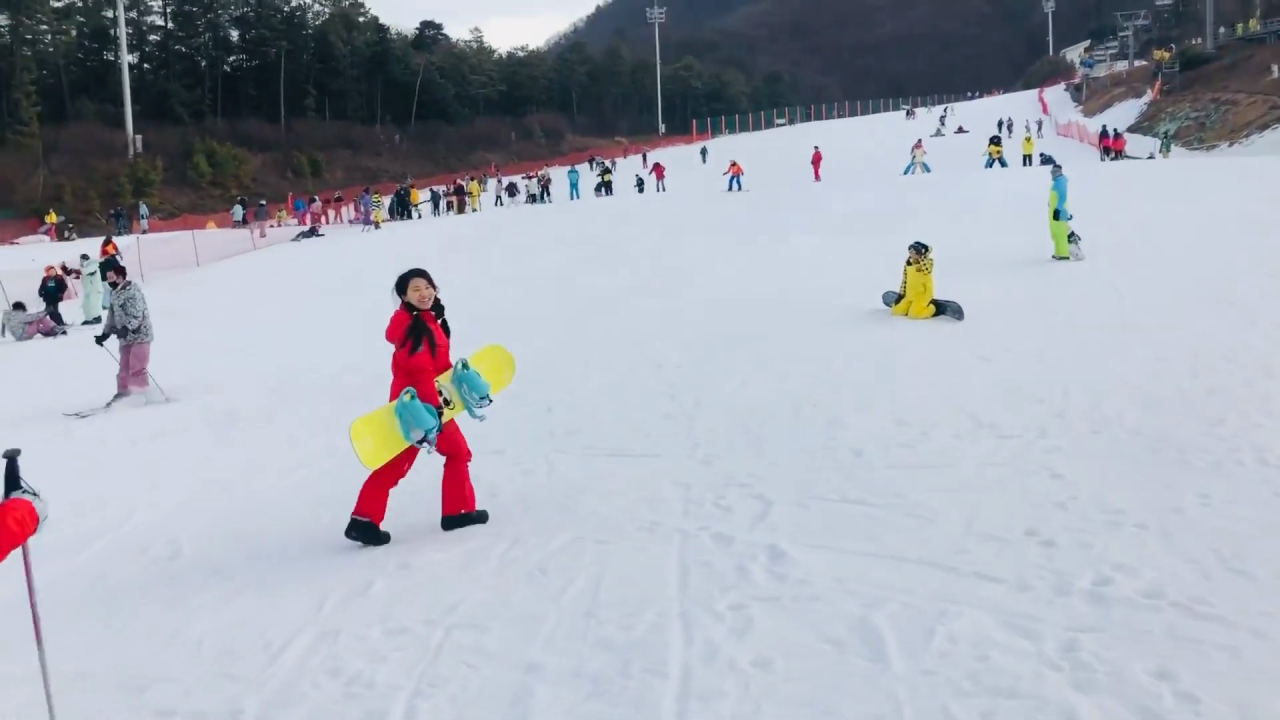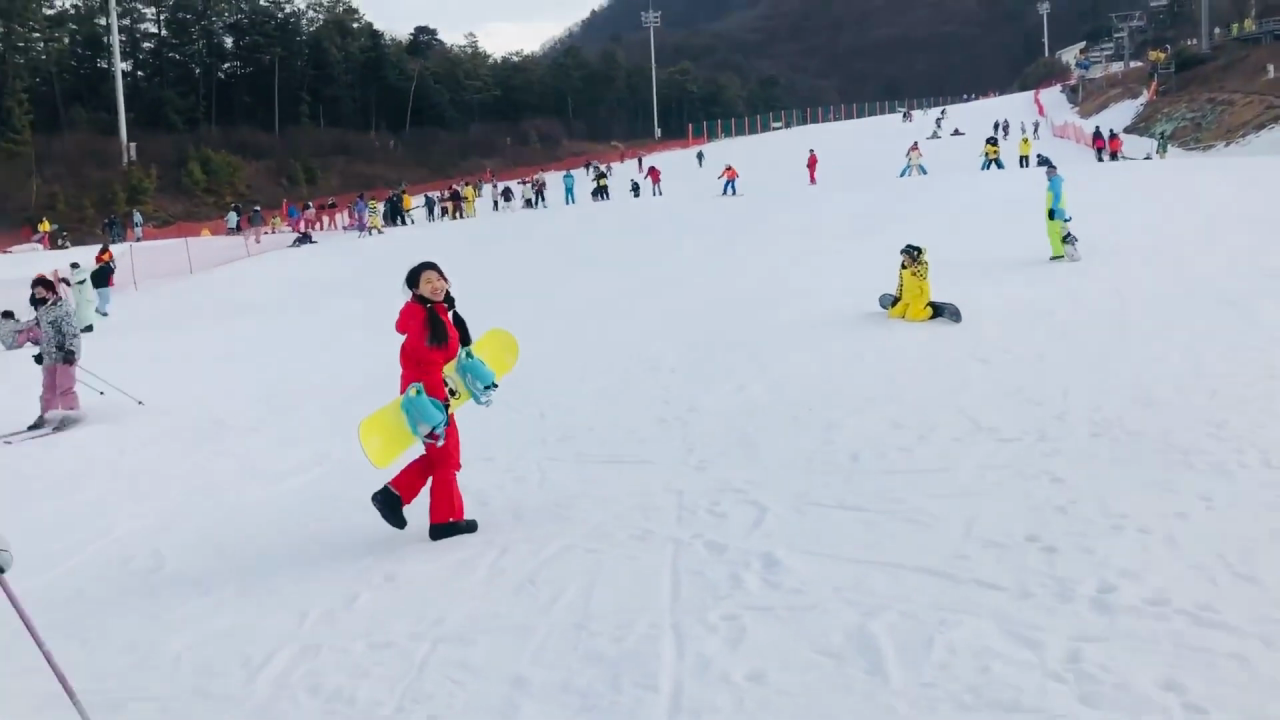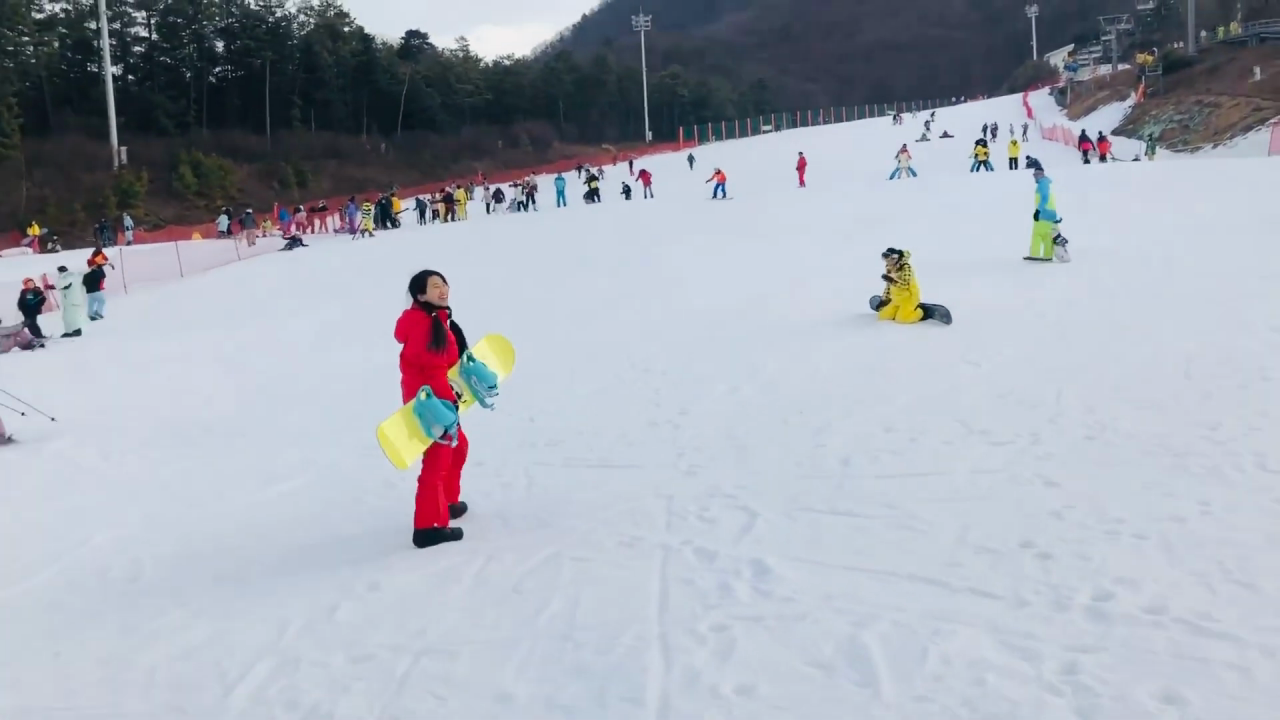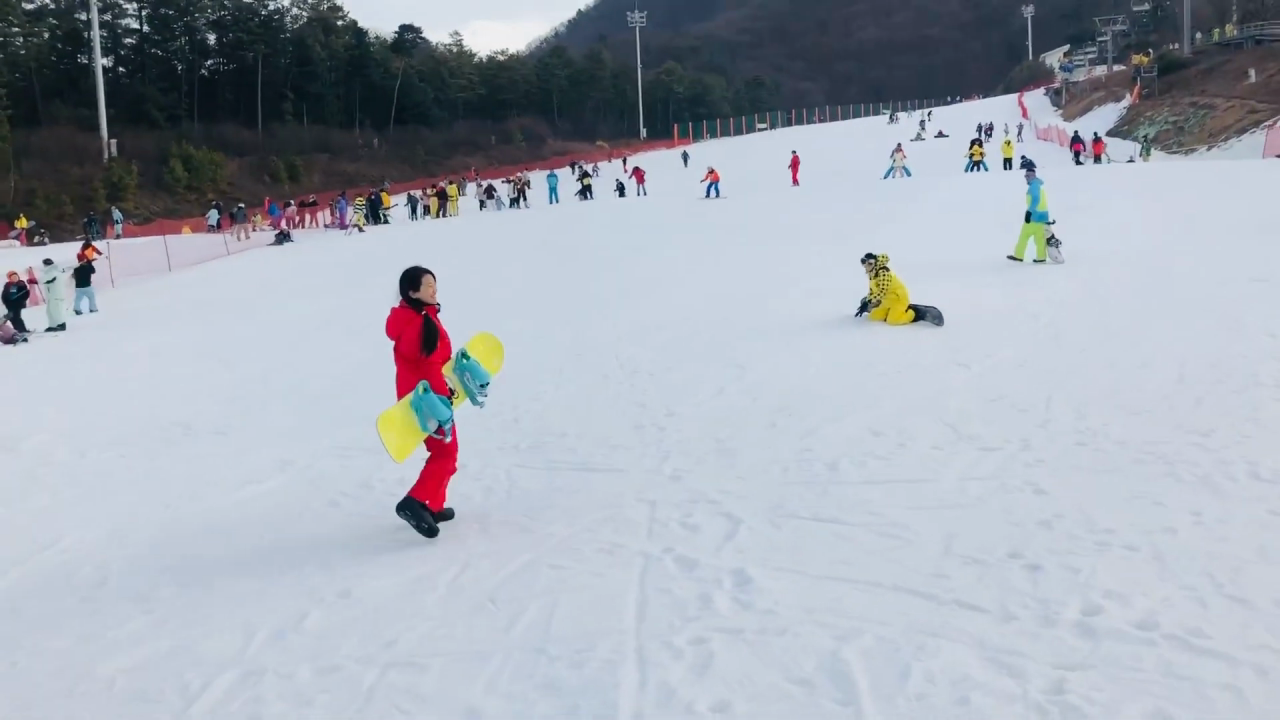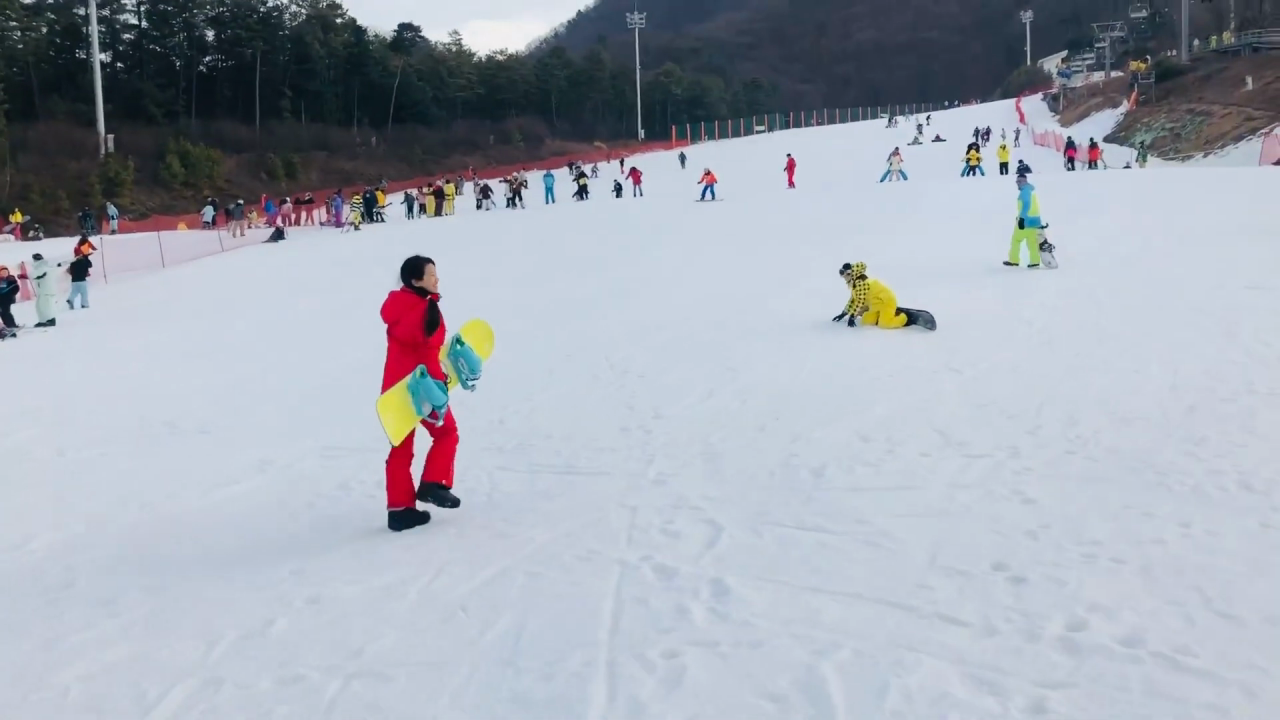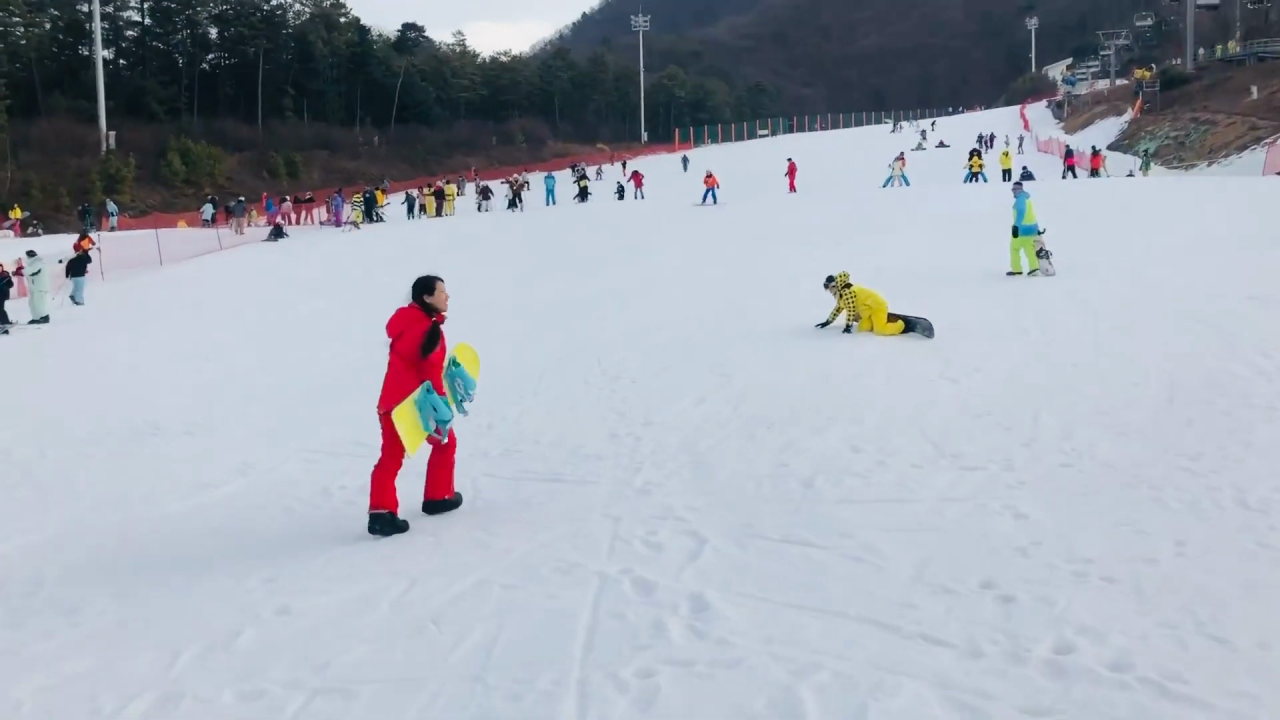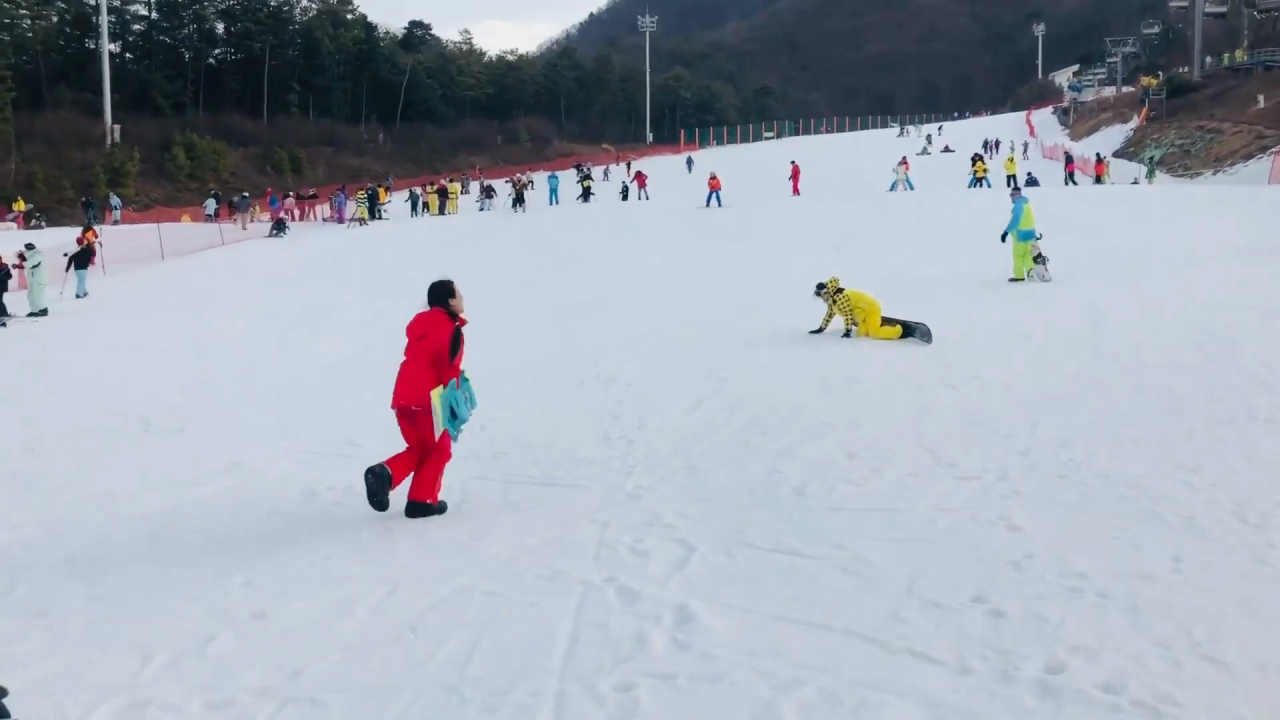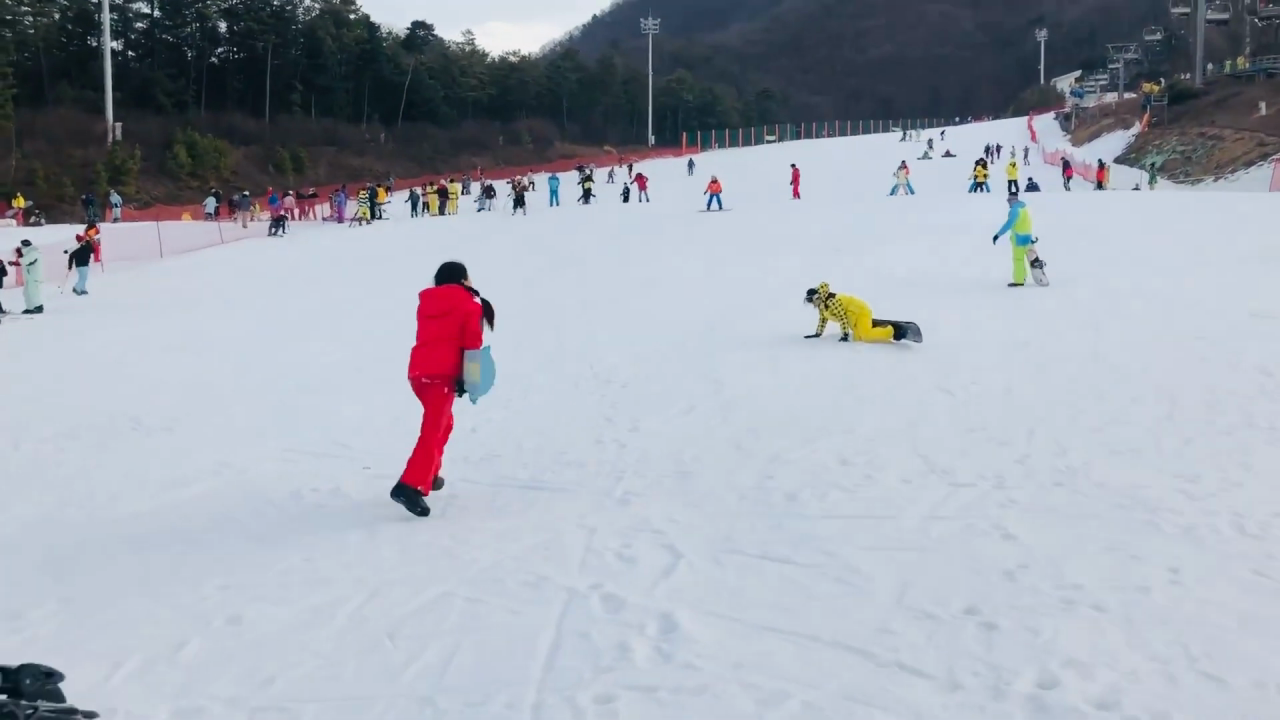
dt=0.2s
person 1, frame 1
left shoulder: (430, 321)
right shoulder: (413, 327)
left elbow: (439, 364)
right elbow: (420, 371)
right wrist: (433, 405)
right hip: (420, 405)
left knee: (394, 465)
right knee: (458, 453)
left ankle: (362, 521)
right ankle: (458, 512)
person 1, frame 2
left shoulder: (440, 313)
right shoulder: (425, 318)
left elbow: (448, 356)
right elbow: (428, 363)
right wrist: (440, 398)
left hip: (430, 395)
right hip: (428, 398)
left knee: (437, 454)
right knee: (446, 459)
left ankle: (393, 495)
right ankle: (445, 521)
person 1, frame 3
left shoulder: (436, 320)
right shoulder: (429, 325)
left elbow: (446, 362)
right elbow: (434, 369)
right wrist: (448, 401)
left knee: (457, 447)
right knee: (437, 464)
left ankle: (448, 503)
right ankle: (428, 528)
person 1, frame 4
left shoulder: (406, 319)
right shoulder: (424, 323)
right elbow: (430, 366)
right wrist: (444, 397)
left hip: (411, 398)
left knee: (439, 453)
right knee: (445, 457)
left ankle: (431, 507)
right ankle: (416, 504)
person 1, frame 5
left shoulder: (400, 305)
right shoulder: (425, 309)
right elbow: (428, 350)
left wrist: (443, 369)
right wrist: (438, 382)
left hip: (394, 386)
left knee: (401, 448)
right knee: (446, 432)
left ankle: (400, 509)
right ankle: (433, 485)
person 1, frame 6
left shoulder: (407, 322)
right shoulder: (429, 328)
right elbow: (430, 369)
left hip: (391, 400)
left knee: (390, 458)
right knee: (444, 443)
left ankle: (380, 513)
right ankle: (438, 497)
person 1, frame 7
left shoulder: (421, 324)
right shoulder: (449, 330)
right elbow: (449, 370)
right wrist: (453, 402)
left hip: (402, 395)
right hip: (427, 398)
left knee: (418, 448)
right knee: (440, 450)
left ankle: (382, 474)
right ankle: (421, 501)
person 1, frame 8
left shoulder: (426, 302)
right shoulder: (469, 305)
right elbow: (471, 344)
left hip: (418, 372)
right hip: (442, 375)
left knee: (440, 423)
right knee: (432, 433)
left ankle: (430, 476)
right ankle: (410, 487)
